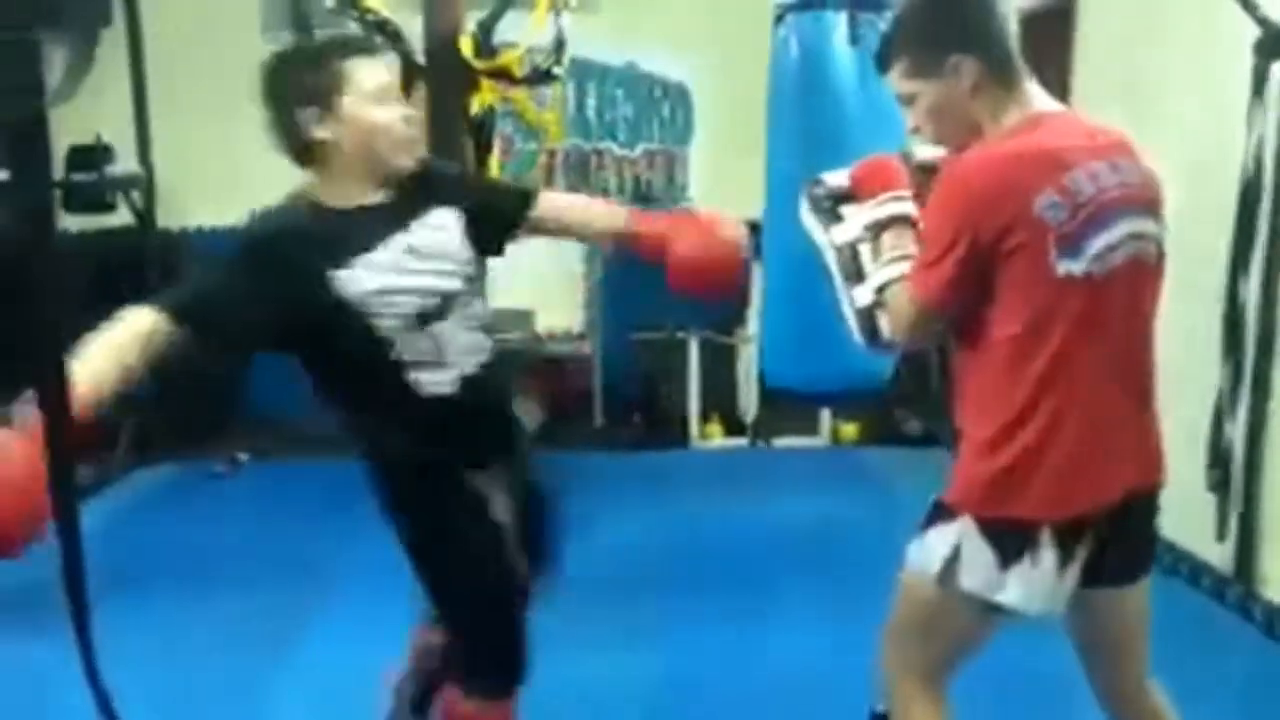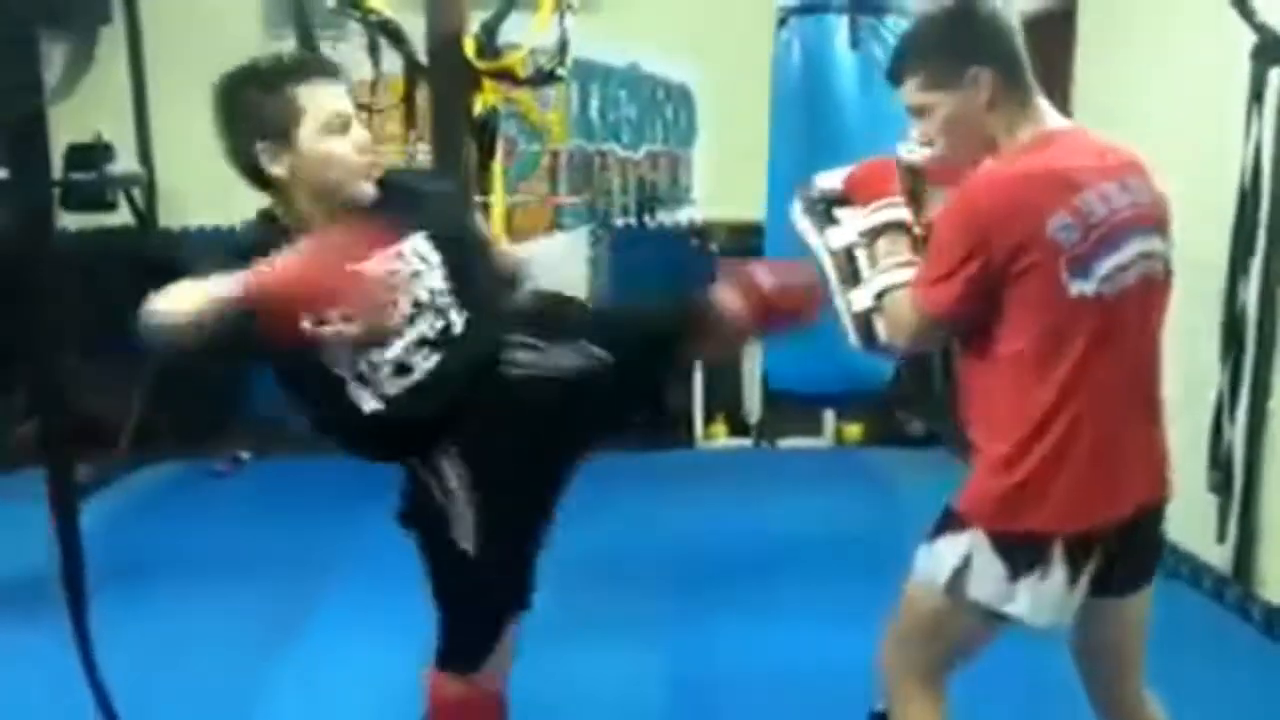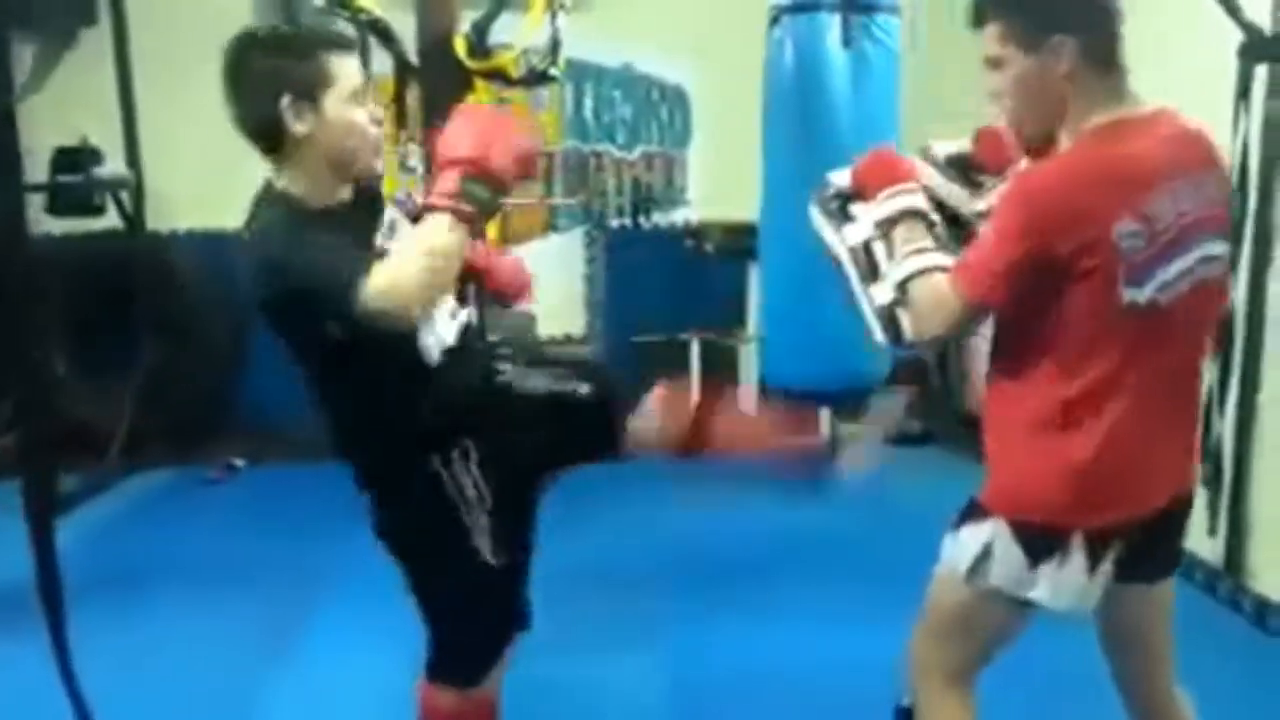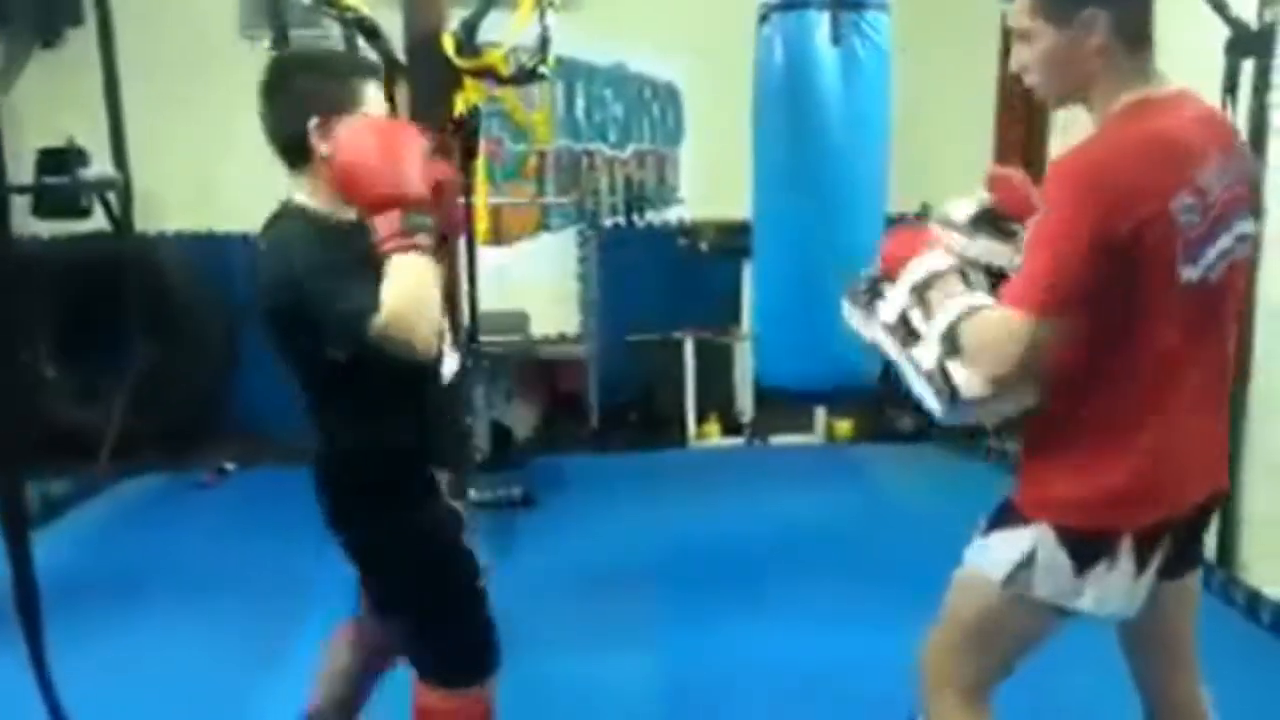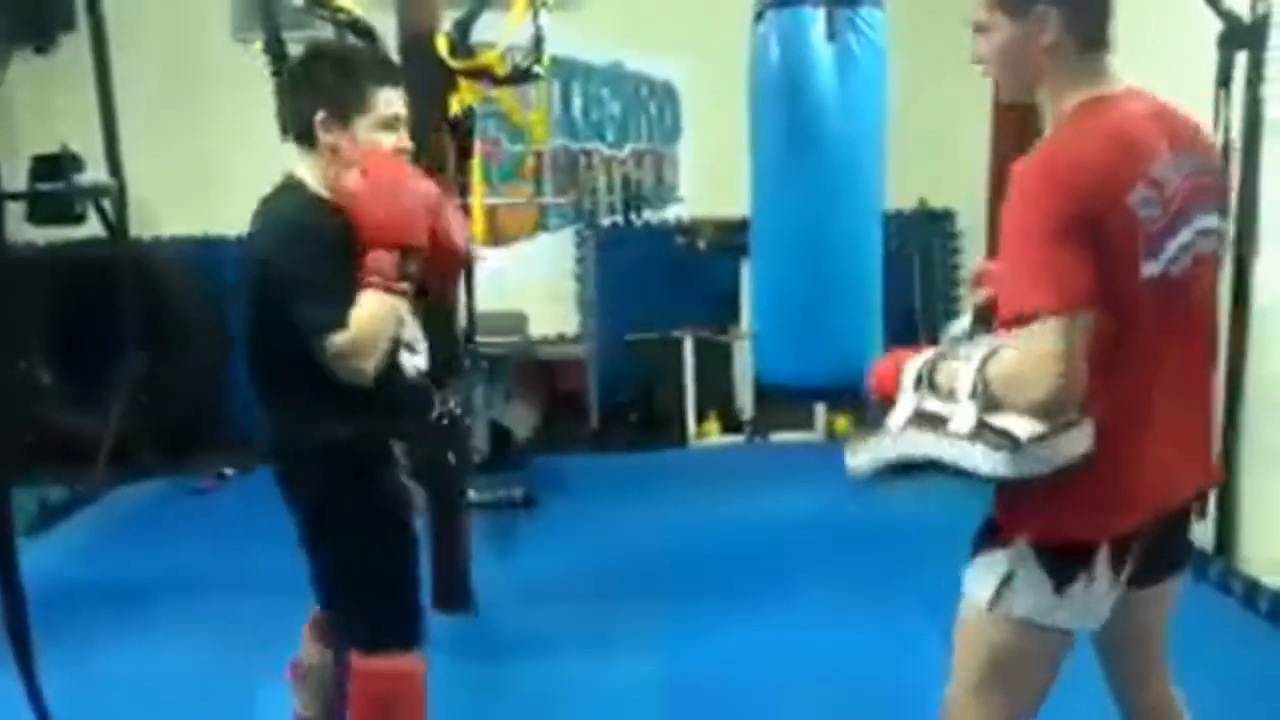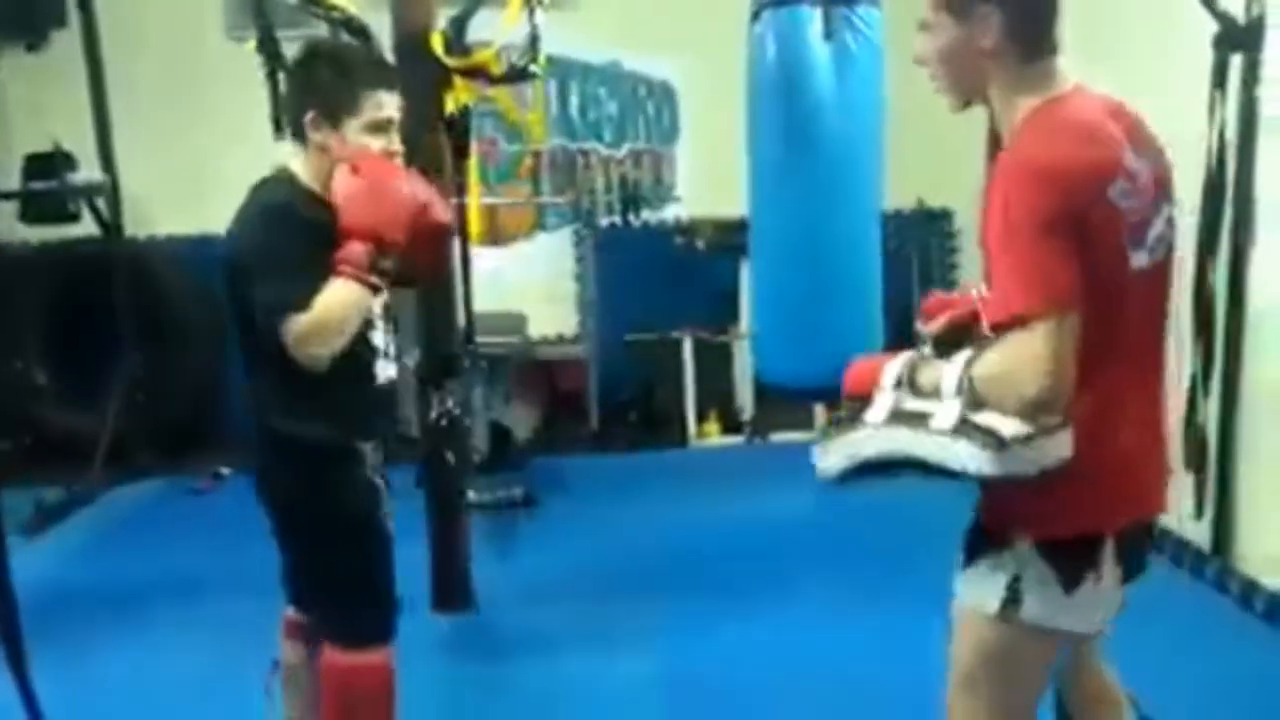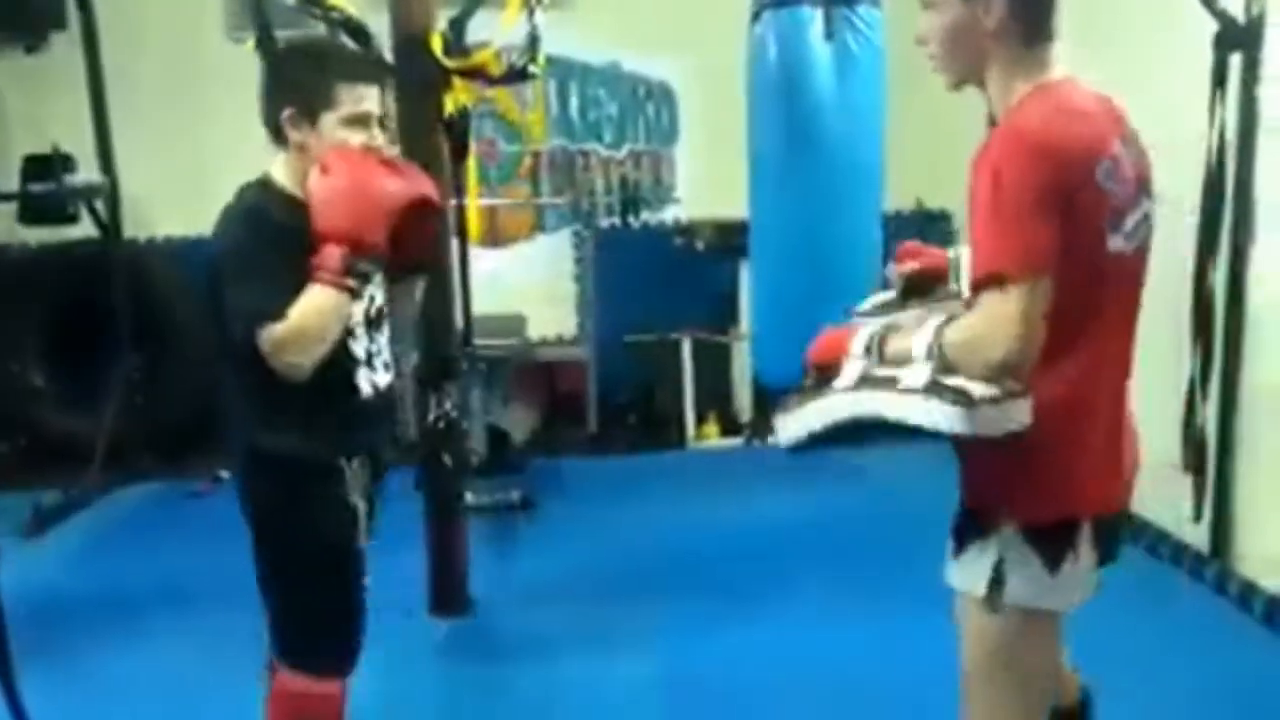
dt=0.2s
person 1, frame 1
left shoulder: (980, 178)
right shoulder: (1125, 161)
left elbow: (904, 326)
left wrist: (887, 212)
left hip: (1021, 488)
right hip: (1127, 475)
person 1, frame 2
left shoulder: (991, 200)
right shoulder: (1127, 175)
left elbow: (906, 332)
left wrist: (878, 223)
left hip: (1031, 501)
right hip: (1131, 488)
person 1, frame 3
left shoulder: (1057, 189)
right shoulder: (1200, 159)
left elbow: (936, 317)
left wrist: (900, 203)
left hip: (1051, 493)
right hip: (1158, 482)
person 1, frame 4
left shoulder: (1098, 172)
right shoulder: (1219, 140)
left elbow: (1000, 359)
left wrist: (939, 280)
right wrist: (1042, 249)
left hip: (1088, 493)
right hip: (1183, 473)
person 1, frame 5
left shoulder: (1057, 169)
right shoulder: (1179, 136)
left elbow: (1047, 381)
left wrist: (946, 372)
left hip: (1079, 497)
right hip: (1165, 474)
person 1, frame 6
left shoulder: (1032, 168)
right shoulder: (1116, 126)
left elbow: (1035, 381)
left wrist: (923, 377)
right wrist: (987, 314)
left hip: (1059, 491)
right hip: (1120, 467)
person 1, frame 7
left shoulder: (1024, 145)
right shoulder: (1100, 119)
left elbow: (1006, 342)
left wrist: (893, 346)
left hip: (1040, 470)
right hip: (1085, 451)
right knee: (1028, 651)
person 2, frame 1
left shoulder: (431, 189)
right shoulder: (282, 247)
left elbow: (545, 210)
right elbow: (149, 326)
left wrist: (651, 230)
left hip: (486, 430)
right hip: (430, 468)
left knee: (470, 620)
right knee: (492, 659)
person 2, frame 2
left shoulder: (403, 195)
right shoulder: (251, 267)
left elbow: (484, 255)
right elbow: (166, 312)
right wrist: (243, 290)
left hip: (519, 366)
right hip: (438, 448)
right knee: (478, 630)
person 2, frame 3
left shoulder: (358, 193)
right shoulder: (284, 248)
right elbow: (398, 300)
left wrist: (468, 261)
right wrist: (459, 188)
left hip: (484, 386)
right hip: (427, 453)
left knee: (634, 417)
right knee: (470, 638)
person 2, frame 4
left shoulder: (348, 219)
right shoulder: (300, 252)
left elbow: (413, 311)
right elbow: (415, 331)
left wrist: (418, 207)
right wrist: (405, 219)
left hip: (402, 458)
right hip: (386, 478)
left knee: (393, 605)
right knee: (461, 655)
person 2, frame 5
left shoulder: (343, 208)
right shoulder: (293, 229)
left elbow: (378, 325)
right elbow: (356, 355)
left wrist: (418, 245)
right wrist: (393, 253)
left hip: (348, 451)
right hip: (342, 459)
left knee: (343, 610)
right knee: (388, 624)
person 2, frame 6
left shoulder: (342, 203)
right shoulder: (273, 218)
left elbow: (367, 313)
right elbow: (312, 341)
left wrist: (409, 242)
right wrist: (370, 247)
left hip: (339, 446)
right hip: (313, 454)
left knee: (317, 610)
right knee: (362, 619)
person 2, frame 7
left shoulder: (336, 207)
right shoulder: (254, 224)
left elbow: (378, 314)
right elbow: (292, 351)
left wrist: (405, 244)
right wrist: (349, 250)
left hip: (345, 459)
right hip: (296, 473)
left knee: (325, 627)
right knee: (317, 641)
